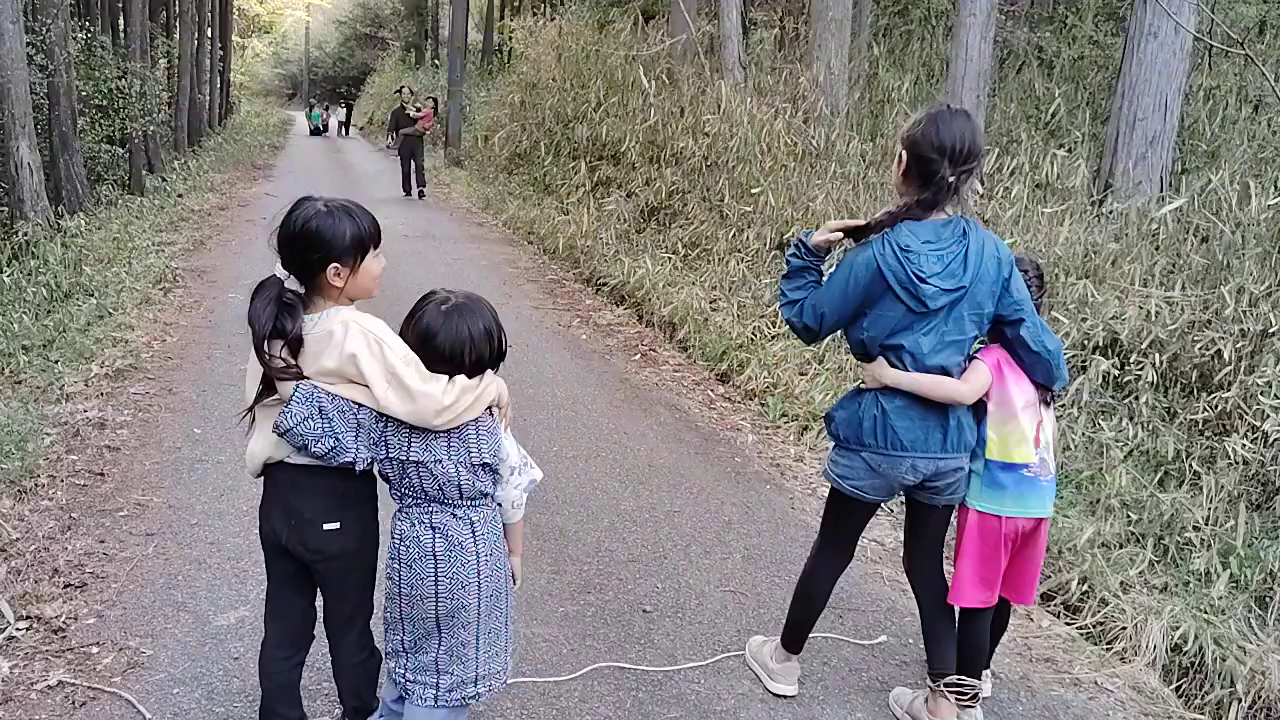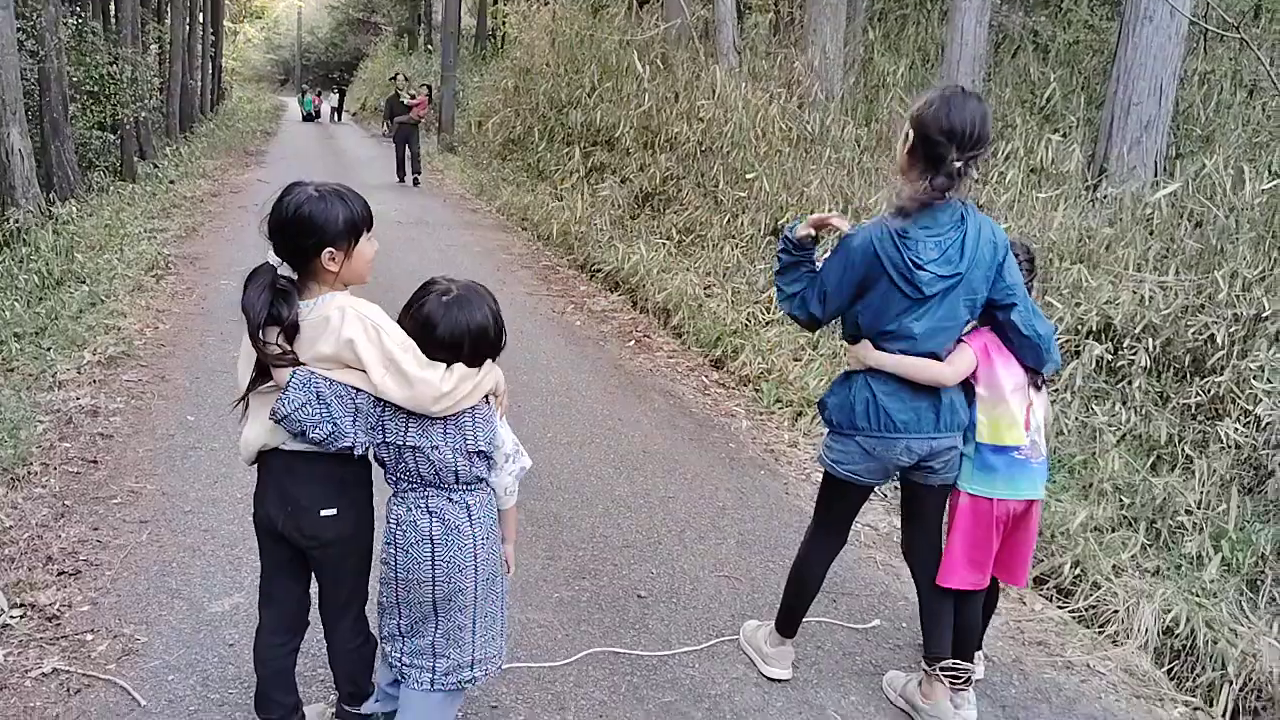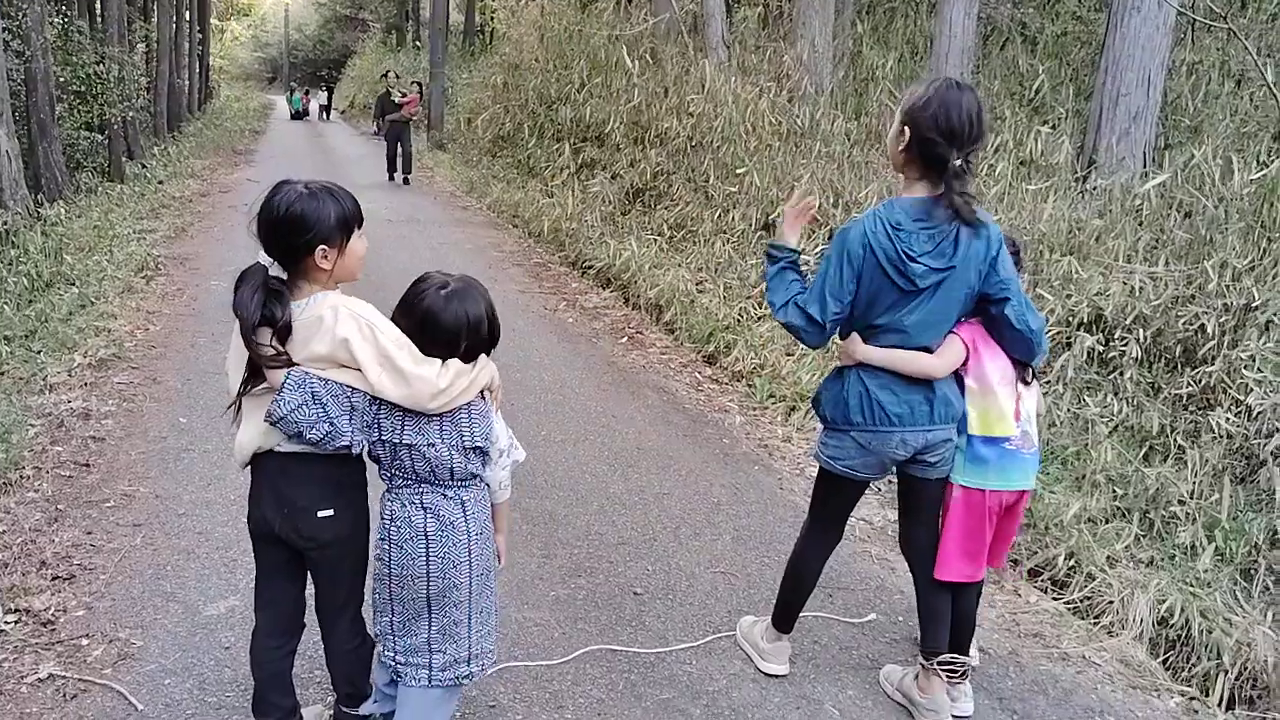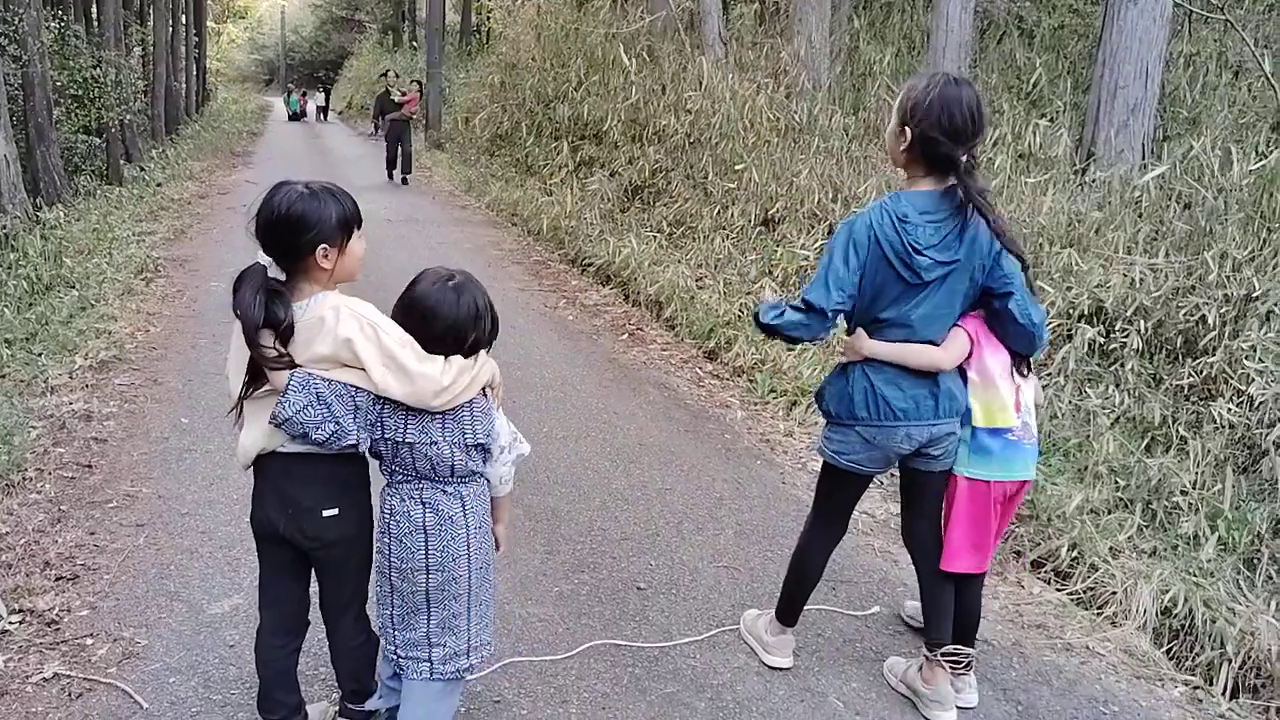
dt=0.1s
person 1, frame 1
left shoulder: (875, 254)
right shoulder: (991, 254)
left elbow: (807, 321)
right elbow: (1031, 340)
left wrist: (810, 248)
right wrist: (1053, 383)
left hip: (878, 437)
right hip: (949, 442)
left knee: (831, 552)
right knee: (926, 563)
left ankle: (785, 659)
person 1, frame 2
left shoulder: (872, 238)
right shoulder: (987, 238)
left elbow: (806, 311)
right elbow: (1024, 326)
left wrist: (796, 241)
right wrist: (1043, 365)
left hip: (872, 419)
right hip: (942, 424)
left knee: (825, 535)
right knee: (925, 547)
left ankle: (780, 642)
person 1, frame 3
left shoulder: (864, 233)
right shoulder: (980, 231)
left elbow: (813, 325)
right elbow: (1016, 321)
left wrist: (785, 247)
right wrist: (1030, 358)
left hip: (866, 414)
right hip: (936, 417)
left knee: (822, 530)
right knee: (923, 542)
left ankle: (775, 638)
person 1, frame 4
left shoulder: (869, 226)
right shoulder: (982, 226)
left elbow: (814, 317)
right elbow: (1018, 316)
left wrist: (767, 314)
right wrist: (1030, 351)
left hip: (871, 409)
right hip: (940, 411)
left knee: (825, 524)
right knee: (927, 536)
left ankle: (780, 631)
person 2, frame 1
left shoulder: (275, 322)
right shoulder: (359, 338)
left elbow: (264, 400)
right elbow: (431, 403)
right wrist: (492, 389)
left hip: (279, 498)
right hip: (339, 504)
left knee: (284, 626)
right knee: (348, 628)
person 2, frame 2
left shoulder: (269, 309)
right shoulder: (355, 322)
left elbow: (256, 387)
right elbow: (430, 389)
right wrist: (488, 377)
left hip: (274, 484)
right hip: (334, 489)
left knee: (279, 612)
right knee: (344, 612)
person 2, frame 3
left shoulder: (258, 310)
right shoulder: (349, 322)
left elbow: (245, 387)
right elbow: (426, 386)
right wrist: (483, 372)
left hip: (268, 485)
right hip: (331, 491)
left knee: (274, 616)
right knee: (341, 614)
person 2, frame 4
left shoulder: (258, 311)
right shoulder: (350, 322)
left elbow: (245, 389)
right elbow: (429, 383)
right wrist: (484, 369)
left hip: (271, 486)
right hip: (334, 490)
left knee: (279, 614)
right knee: (346, 612)
person 3, frame 1
left shoulder: (993, 358)
left elbow: (961, 393)
left wrist: (890, 377)
left hip: (994, 498)
right hip: (1036, 498)
left knee: (976, 599)
right knee: (999, 593)
right ankle: (978, 670)
person 3, frame 2
left shoulder: (981, 341)
left elbow: (945, 375)
left wrist: (875, 358)
left hip: (986, 480)
right hip: (1028, 480)
left knee: (968, 580)
right knee: (988, 574)
right ankle: (969, 653)
person 3, frame 3
left shoulder: (968, 335)
left elbow: (935, 367)
right elbow: (1033, 406)
left wrist: (867, 354)
left hip: (978, 472)
right hip: (1019, 473)
left knee: (959, 572)
right knee: (972, 563)
right ankle: (960, 639)
person 3, frame 4
left shoulder: (972, 325)
left elbow: (941, 358)
right elbow: (1035, 395)
left wrist: (870, 347)
left hip: (981, 460)
right hip: (1020, 457)
left knee: (965, 561)
right knee: (973, 556)
left ankle: (959, 675)
person 4, frame 1
left shoulder: (386, 418)
right shoulder: (488, 431)
left elbow: (301, 405)
right elbow: (511, 502)
right wrist: (514, 553)
left hip: (413, 554)
right hip: (472, 559)
left knee: (409, 645)
right knee: (452, 661)
person 4, frame 2
left shoulder: (382, 403)
right shoulder: (483, 417)
left elbow: (298, 391)
right elbow: (504, 489)
right wrist: (507, 539)
left hip: (408, 537)
right hip: (468, 543)
left knee: (405, 629)
right knee: (449, 645)
person 4, frame 3
left shoulder: (375, 399)
right shoulder: (477, 412)
left elbow: (290, 389)
right elbow: (497, 481)
right wrist: (500, 532)
left hip: (401, 534)
right hip: (462, 538)
left knee: (400, 627)
right knee: (445, 642)
person 4, frame 4
left shoulder: (378, 396)
right shoulder: (479, 409)
left elbow: (294, 390)
right elbow: (499, 477)
right wrist: (500, 524)
left hip: (402, 529)
right hip: (461, 533)
left knee: (403, 623)
right knee: (446, 638)
